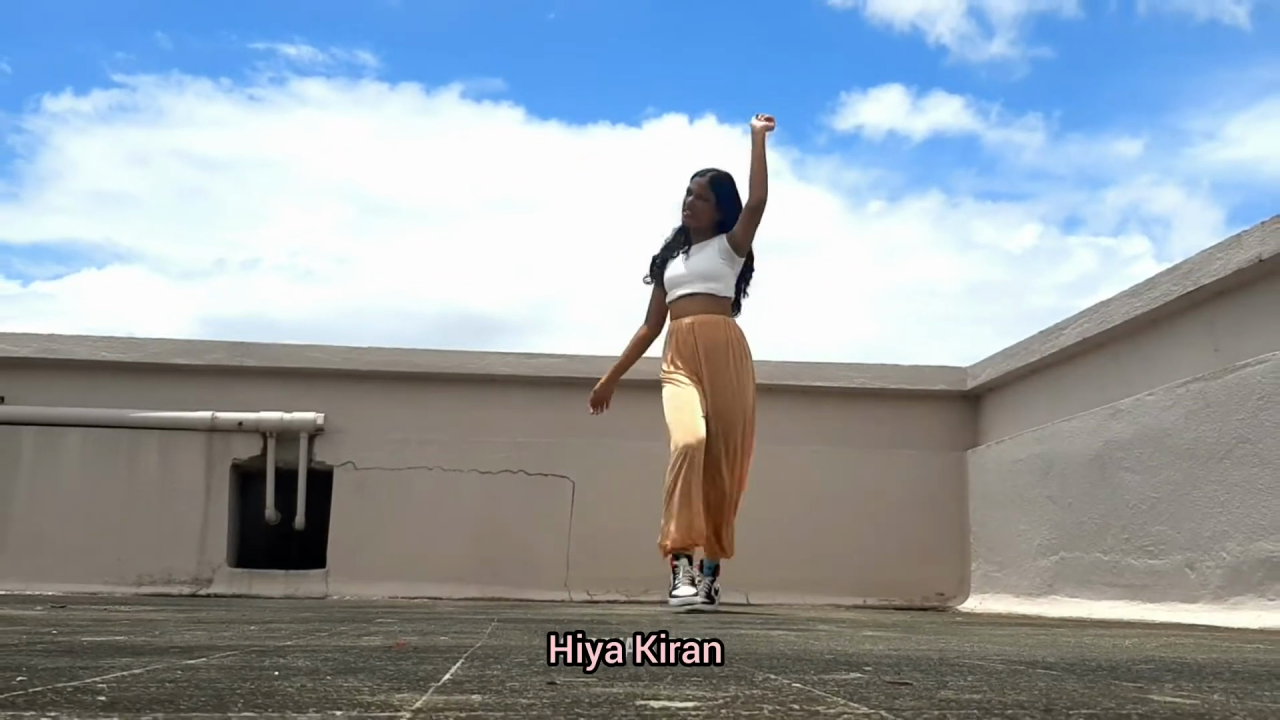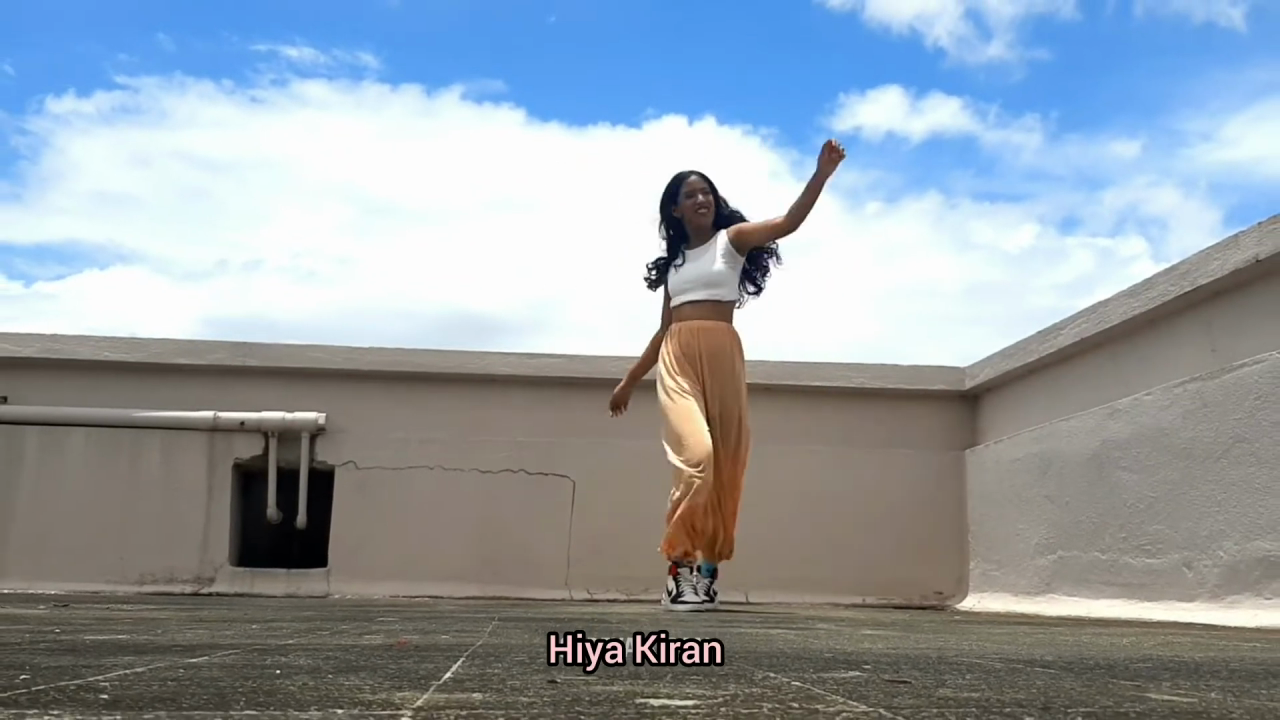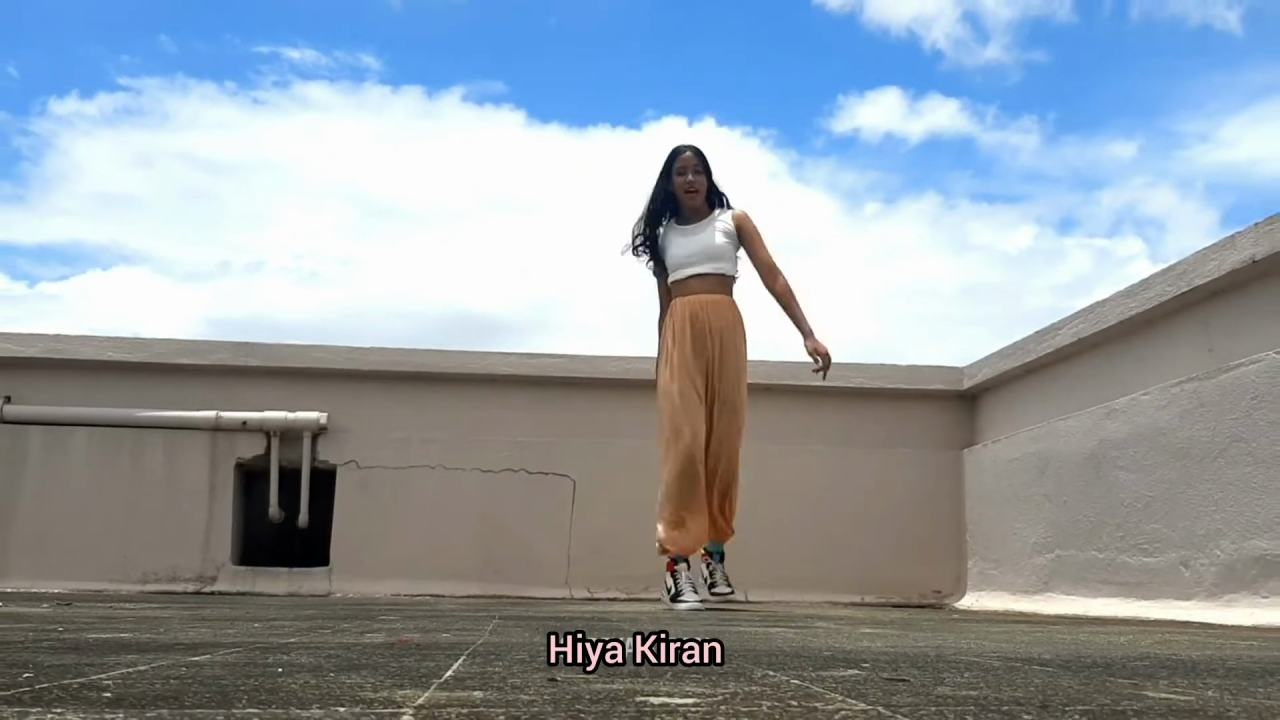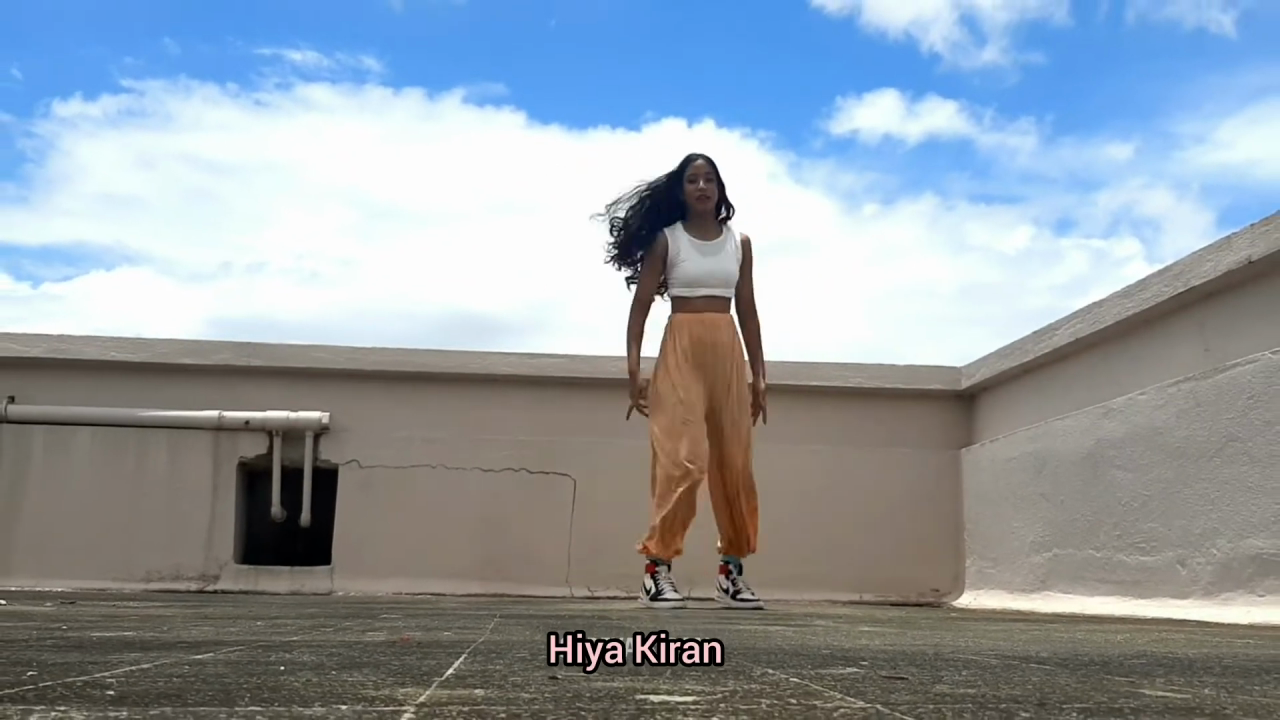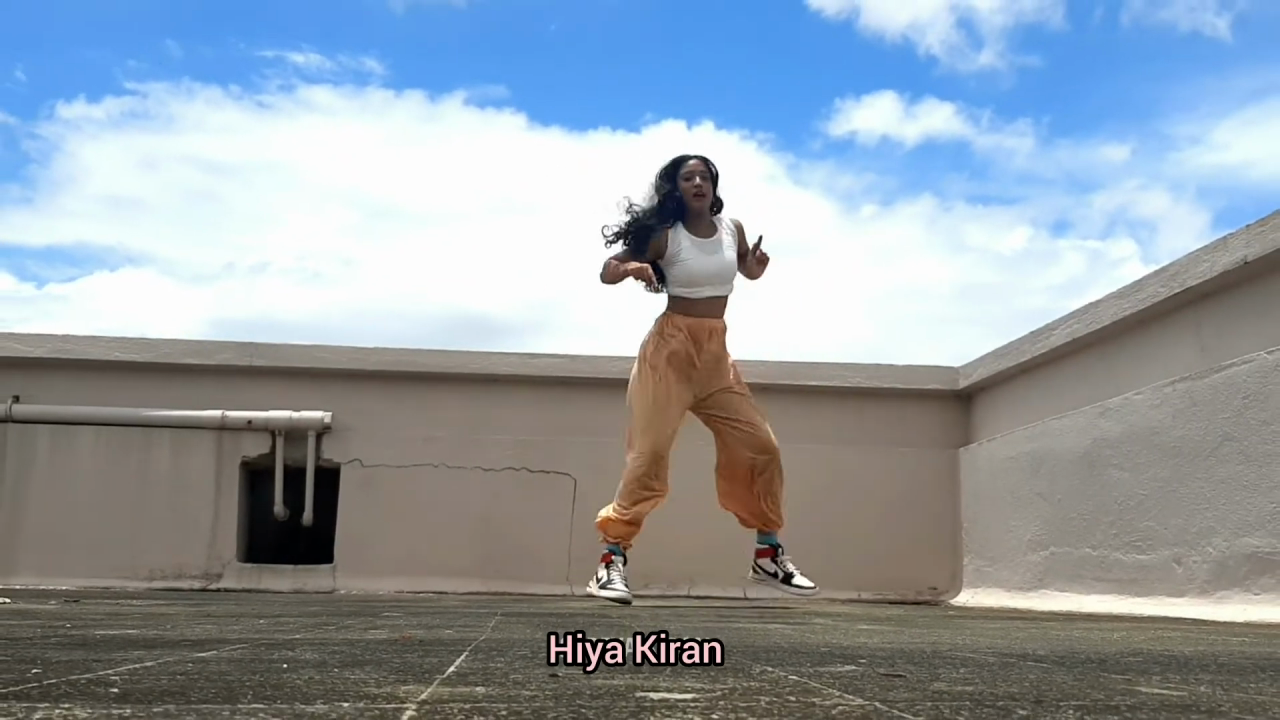
dt=0.2s
person 1, frame 1
left shoulder: (730, 242)
right shoulder: (670, 255)
left elbow: (757, 202)
right elbow: (648, 325)
left wrist: (758, 139)
right wrist: (608, 378)
left hip: (725, 351)
right hip: (675, 357)
left knee: (724, 462)
right knee: (688, 443)
left ankle: (709, 571)
right ankle: (682, 557)
person 1, frame 2
left shoulder: (731, 238)
right shoulder: (673, 261)
left elbow: (789, 222)
left wrist: (822, 173)
right wrist: (628, 382)
left hip: (724, 356)
right hip: (675, 362)
left knee: (724, 467)
right knee: (696, 457)
left ankle: (707, 569)
right ankle: (679, 568)
person 1, frame 3
left shoulder: (733, 221)
right shoulder: (660, 233)
left elbow: (773, 276)
left wrist: (808, 334)
right wrist: (661, 366)
left hip: (725, 330)
right hip: (682, 334)
left knee: (722, 449)
right knee: (684, 446)
left ankle: (712, 554)
right ankle: (676, 559)
person 1, frame 4
left shoulder: (739, 242)
right shoulder: (664, 239)
left elbow: (748, 307)
right elbow: (638, 306)
left wrist: (759, 377)
right wrist: (634, 374)
left hip: (728, 353)
right hip: (681, 349)
left knee: (737, 468)
right knee: (681, 463)
left ankle: (732, 571)
right ankle: (655, 566)
person 1, frame 5
left shoulder: (733, 231)
right shoulder: (665, 236)
right elbow: (609, 270)
left wrist: (756, 266)
right wrist: (633, 267)
left hip: (715, 357)
right hip: (669, 352)
left knee: (759, 447)
right knee: (650, 449)
left ankle: (769, 555)
right ankle: (611, 559)
